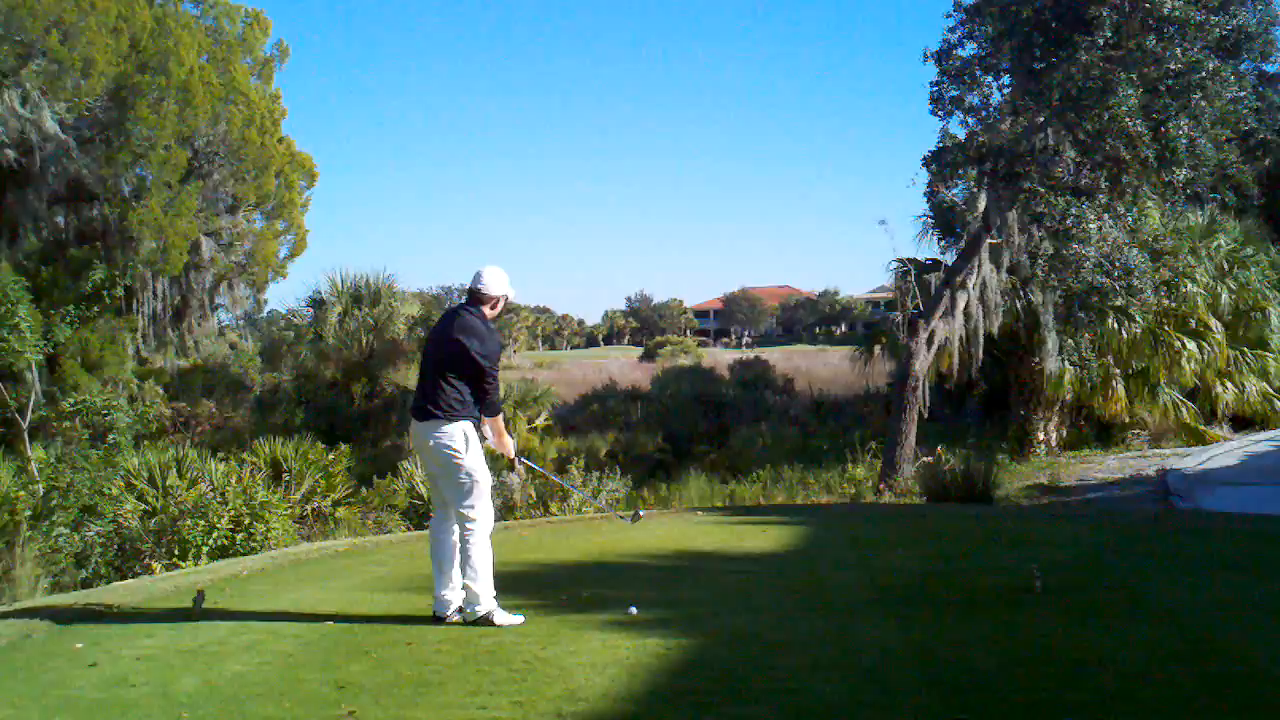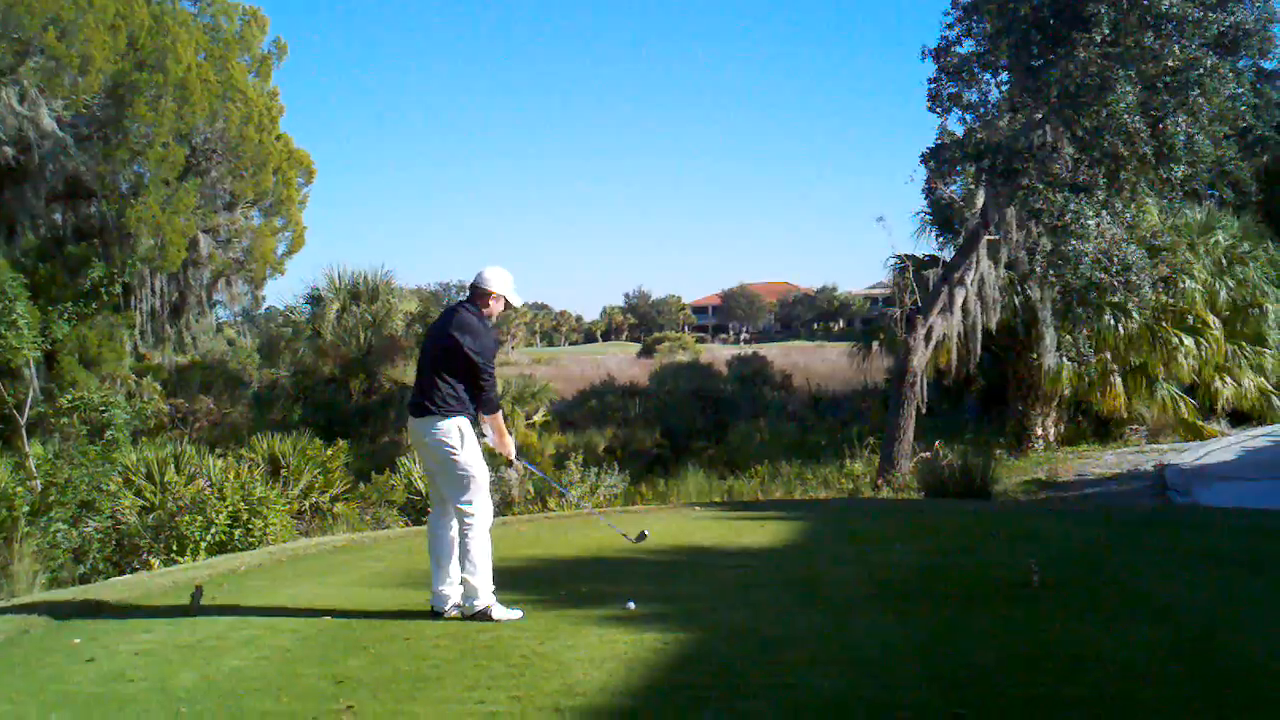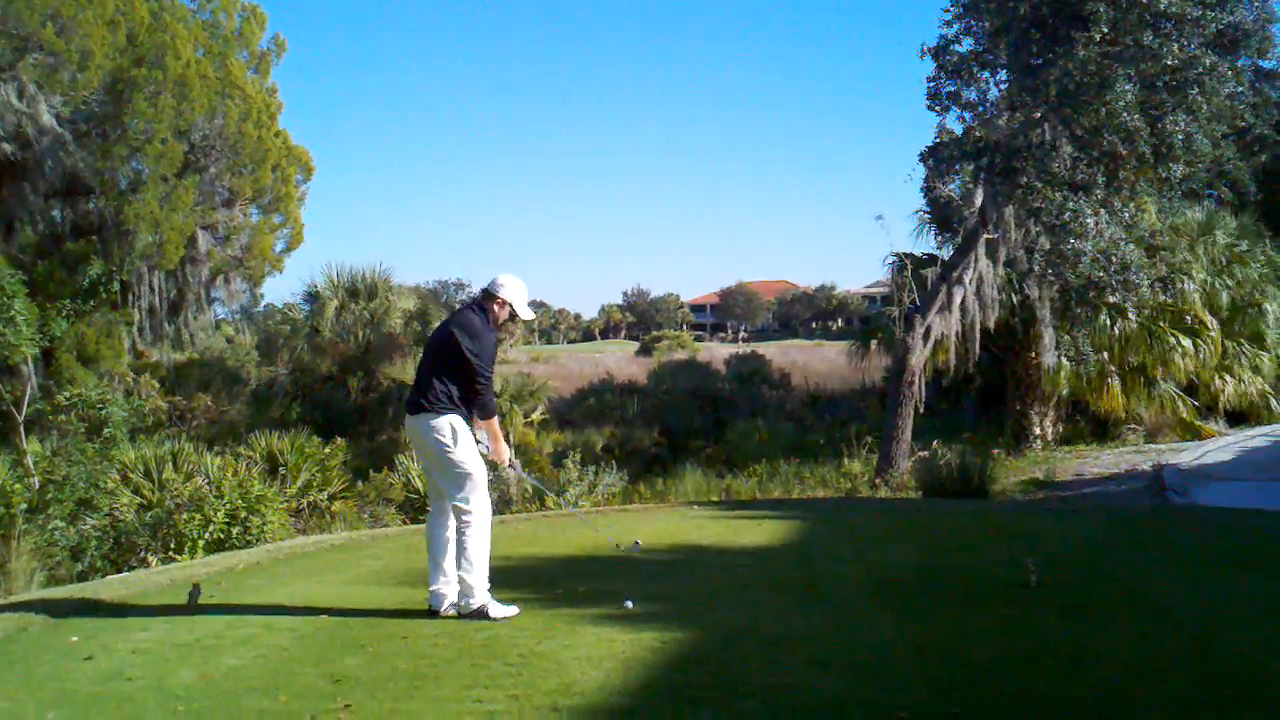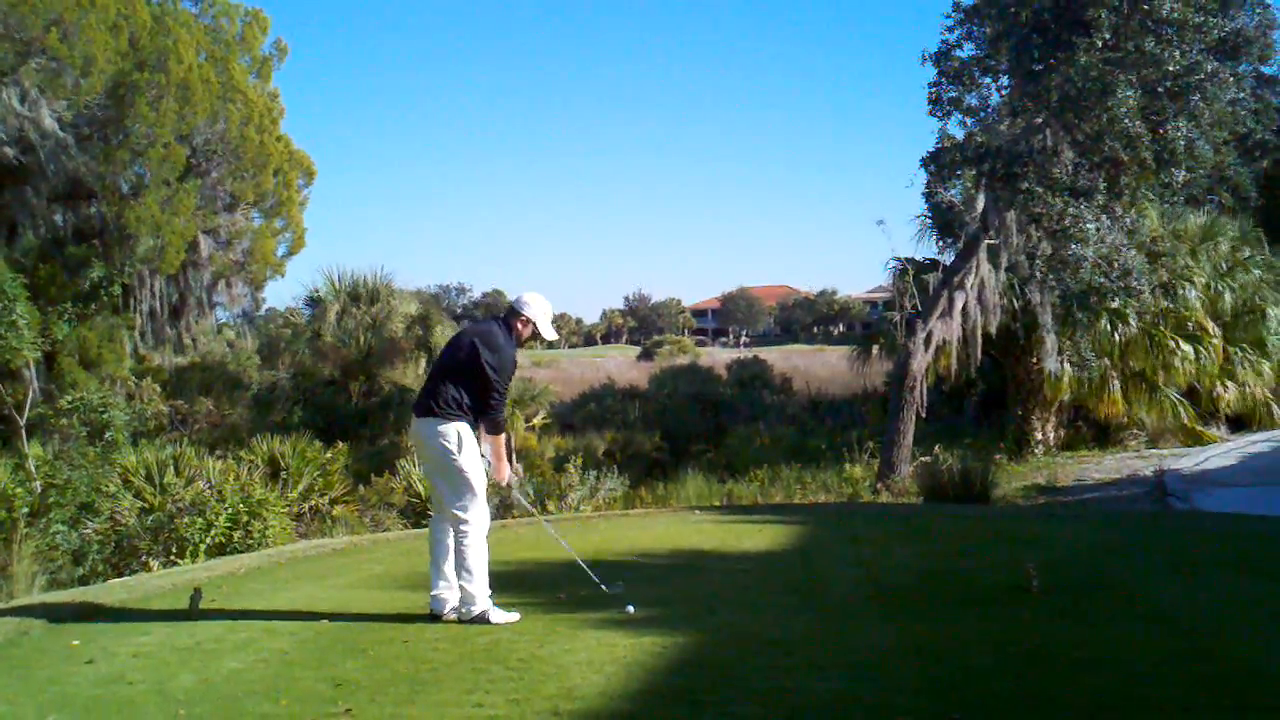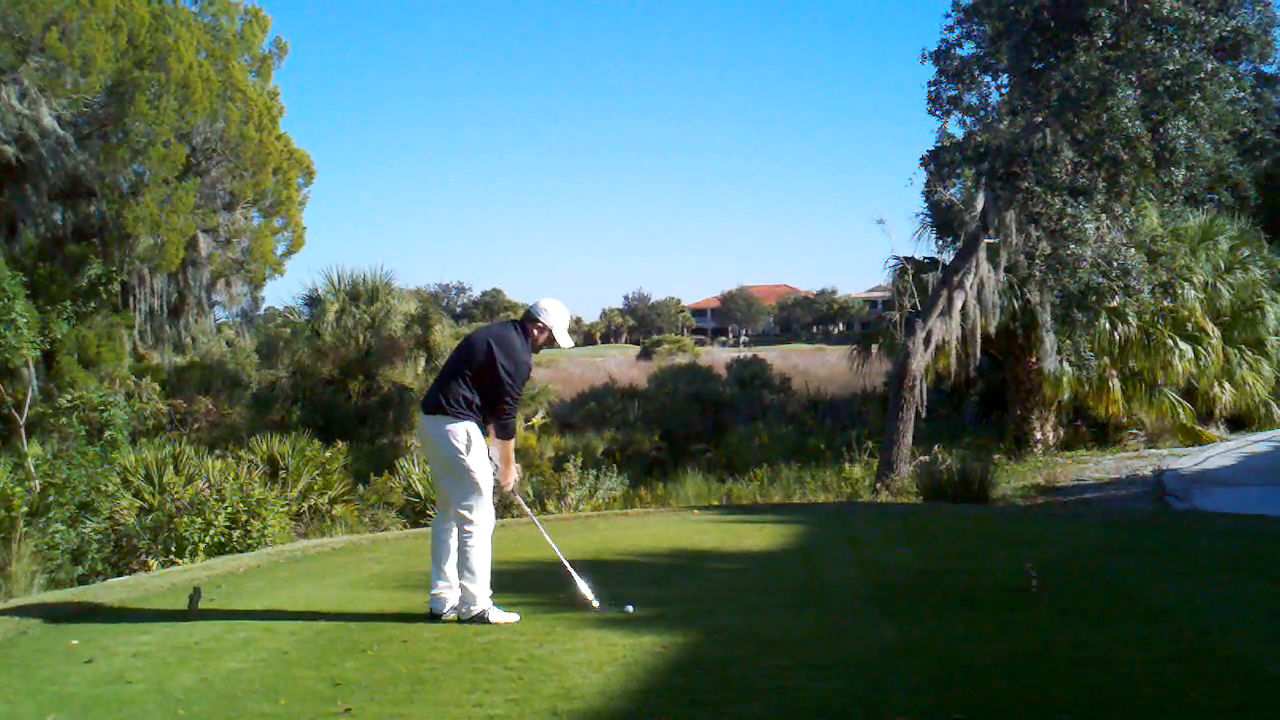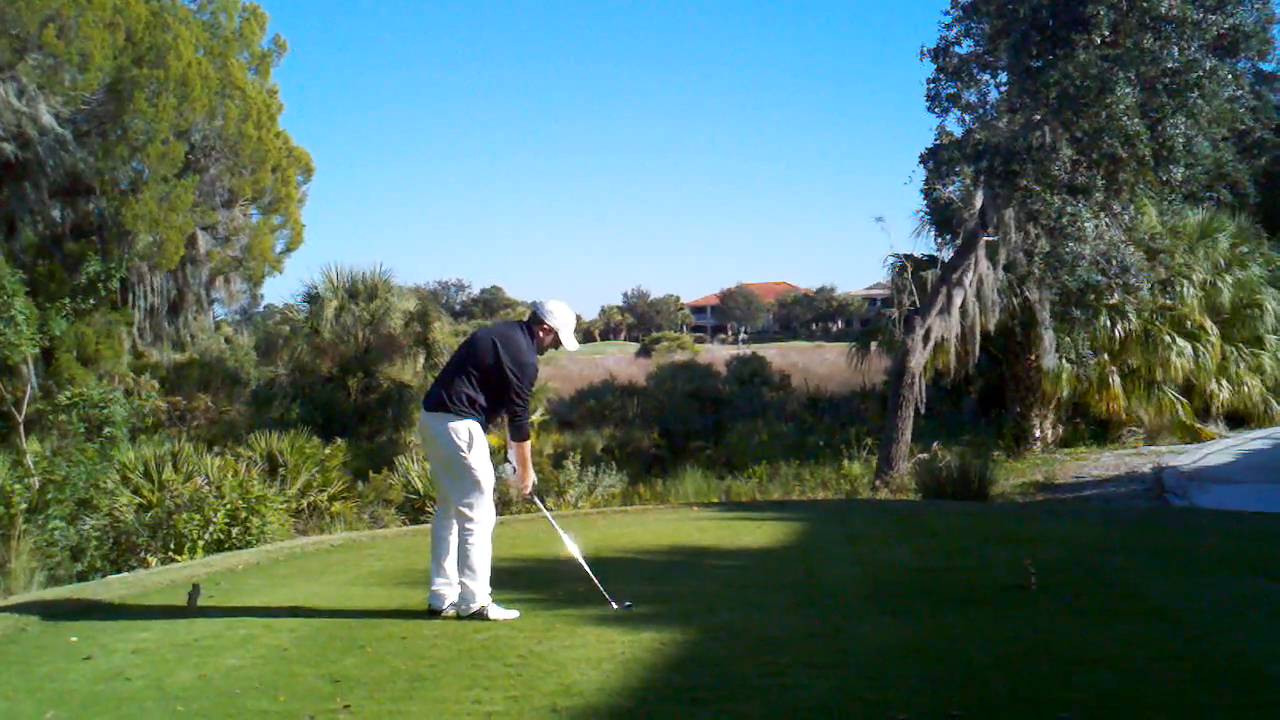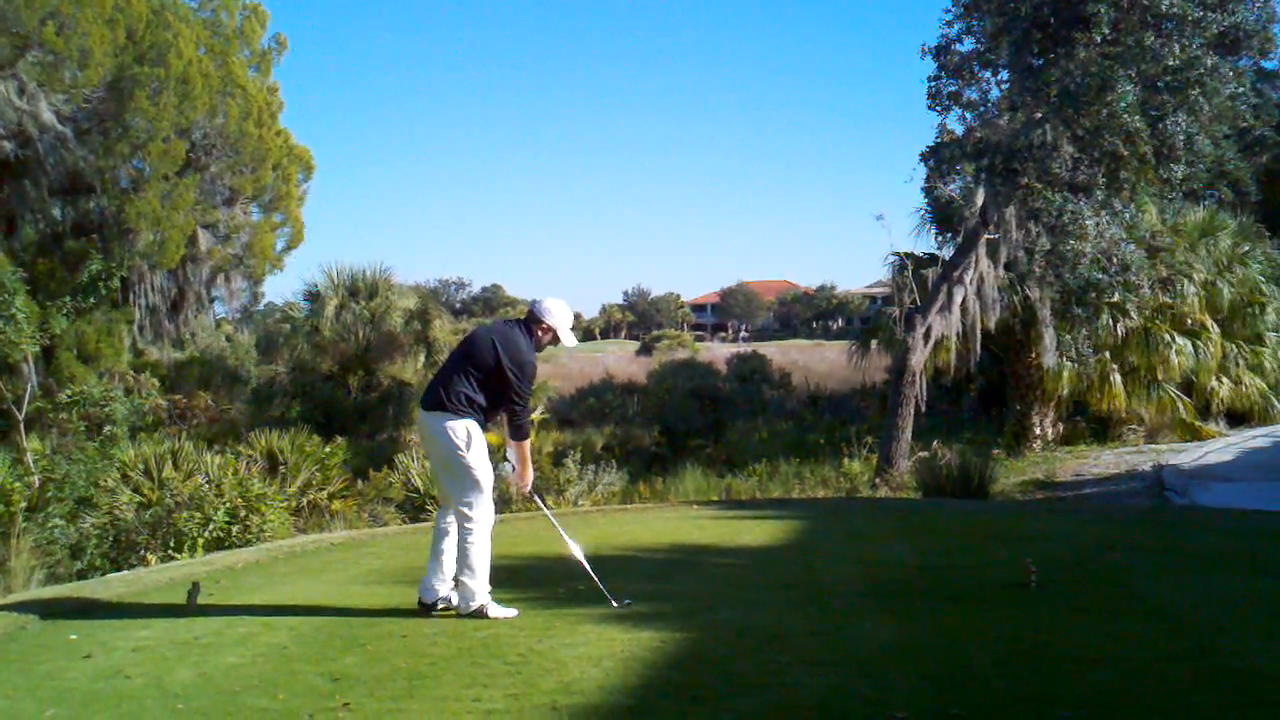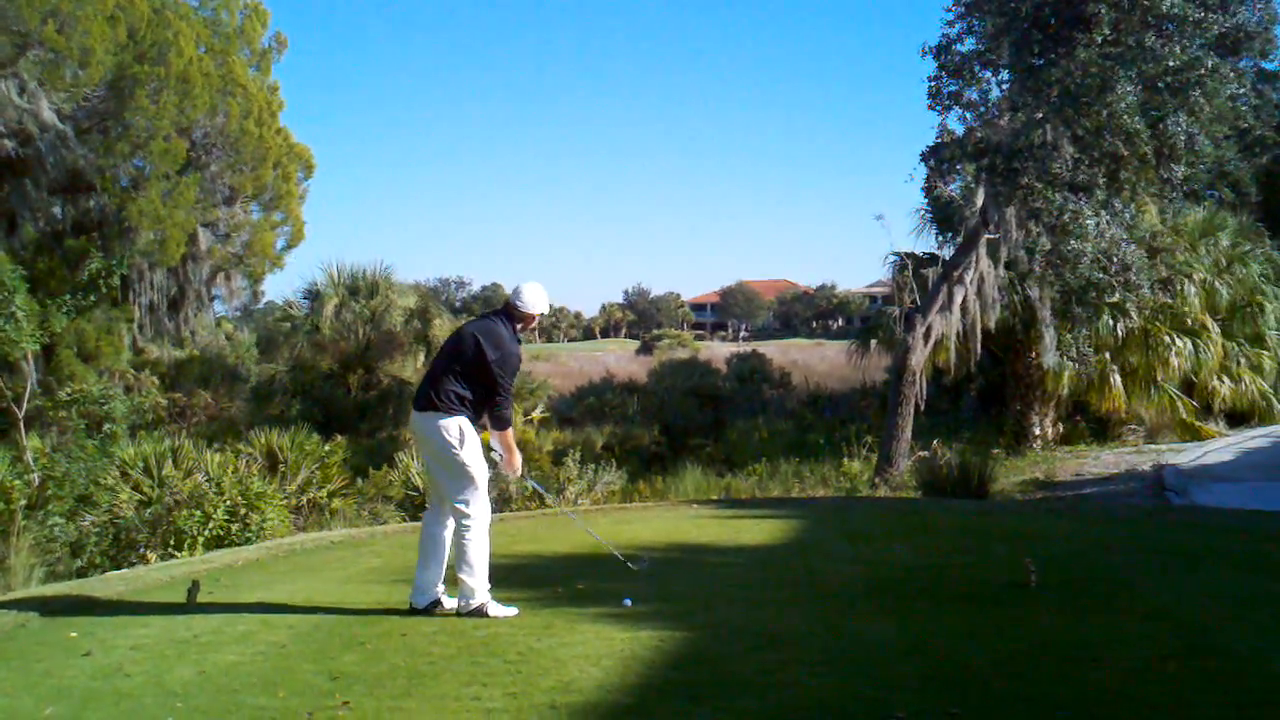
dt=0.3s
person 1, frame 1
left shoulder: (448, 321)
right shoulder: (484, 335)
right elbow: (489, 394)
left wrist: (489, 431)
right wrist: (502, 437)
left hip: (424, 426)
right hip: (452, 429)
left knee: (445, 516)
right knee: (476, 518)
left ankle: (447, 603)
right ankle: (480, 606)
person 1, frame 2
left shoulder: (449, 318)
right shoulder: (477, 331)
right elbow: (485, 391)
left wrist: (489, 429)
right wrist: (503, 437)
left hip: (423, 422)
right hip: (448, 426)
left knee: (444, 511)
right knee: (475, 513)
left ankle: (445, 599)
right ankle: (479, 601)
person 1, frame 3
left shoulder: (461, 320)
right shoulder: (480, 332)
right elbow: (482, 395)
left wrist: (484, 434)
right wrist: (497, 443)
left hip: (421, 420)
right hip: (443, 422)
left knee: (443, 510)
right knee: (473, 510)
left ankle: (443, 597)
right ankle: (474, 599)
person 1, frame 4
left shoulder: (482, 331)
right shoulder: (500, 348)
right elbow: (494, 410)
left wrist: (491, 451)
right wrist: (500, 461)
left hip: (427, 424)
right hip: (448, 428)
left knee: (446, 516)
right knee: (472, 518)
left ankle: (444, 602)
right ankle: (474, 606)
person 1, frame 5
left shoulder: (497, 333)
right shoulder: (517, 354)
right elbow: (505, 415)
left wrist: (497, 453)
right wrist: (508, 465)
left hip: (433, 422)
right hip: (456, 427)
left knee: (449, 514)
right knee: (476, 518)
left ankle: (444, 601)
right ankle: (475, 605)
person 1, frame 6
left shoulder: (502, 333)
right shoulder: (523, 355)
right elbow: (518, 417)
left wrist: (513, 455)
right wrist: (525, 469)
left hip: (433, 418)
right hip: (457, 424)
left knee: (449, 510)
right knee: (477, 515)
left ankle: (443, 597)
right ankle: (475, 602)
person 1, frame 7
left shoulder: (500, 330)
right shoulder: (522, 355)
right elbow: (518, 416)
left wrist: (511, 452)
right wrist: (524, 467)
left hip: (433, 417)
right hip: (456, 423)
left knee: (451, 509)
right knee: (477, 513)
left ankle: (435, 592)
right ankle: (475, 600)
person 1, frame 8
left shoulder: (482, 326)
right shoulder: (506, 347)
right elbow: (500, 407)
left wrist: (498, 442)
right wrist: (511, 453)
left hip: (425, 416)
right hip: (449, 422)
left knee: (441, 508)
right knee: (473, 511)
left ankle: (426, 595)
right ankle: (475, 599)
